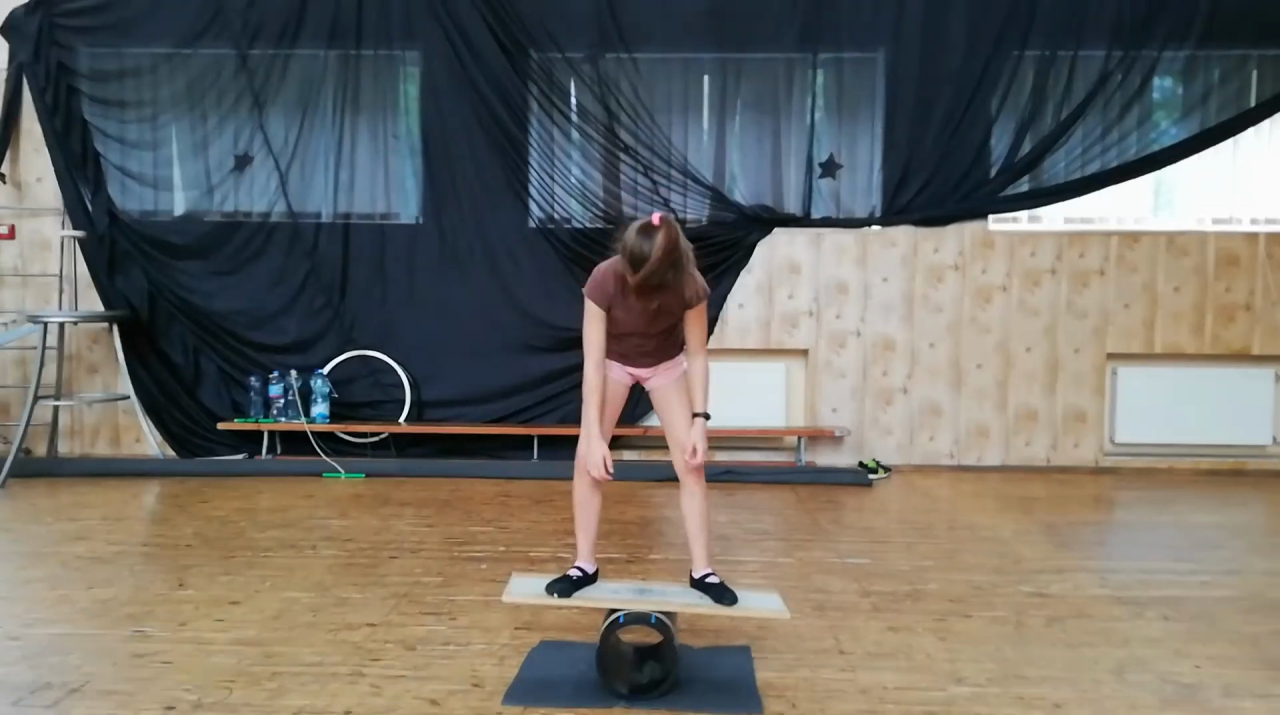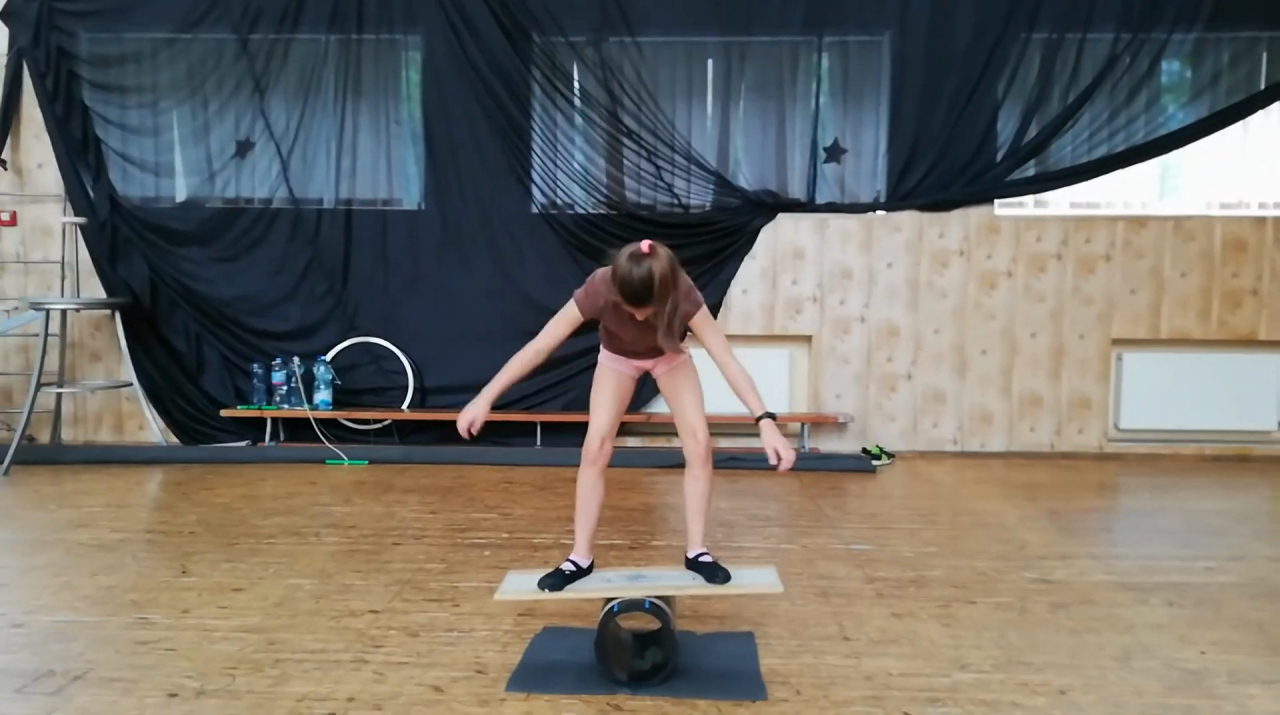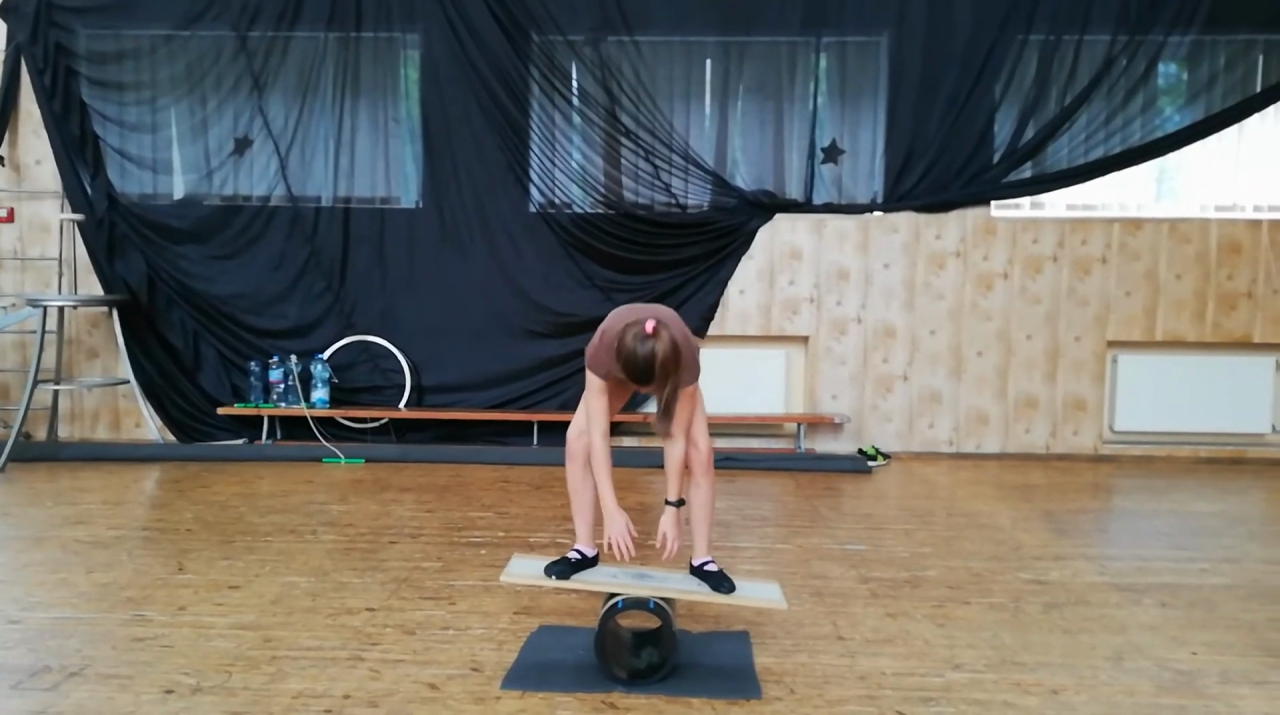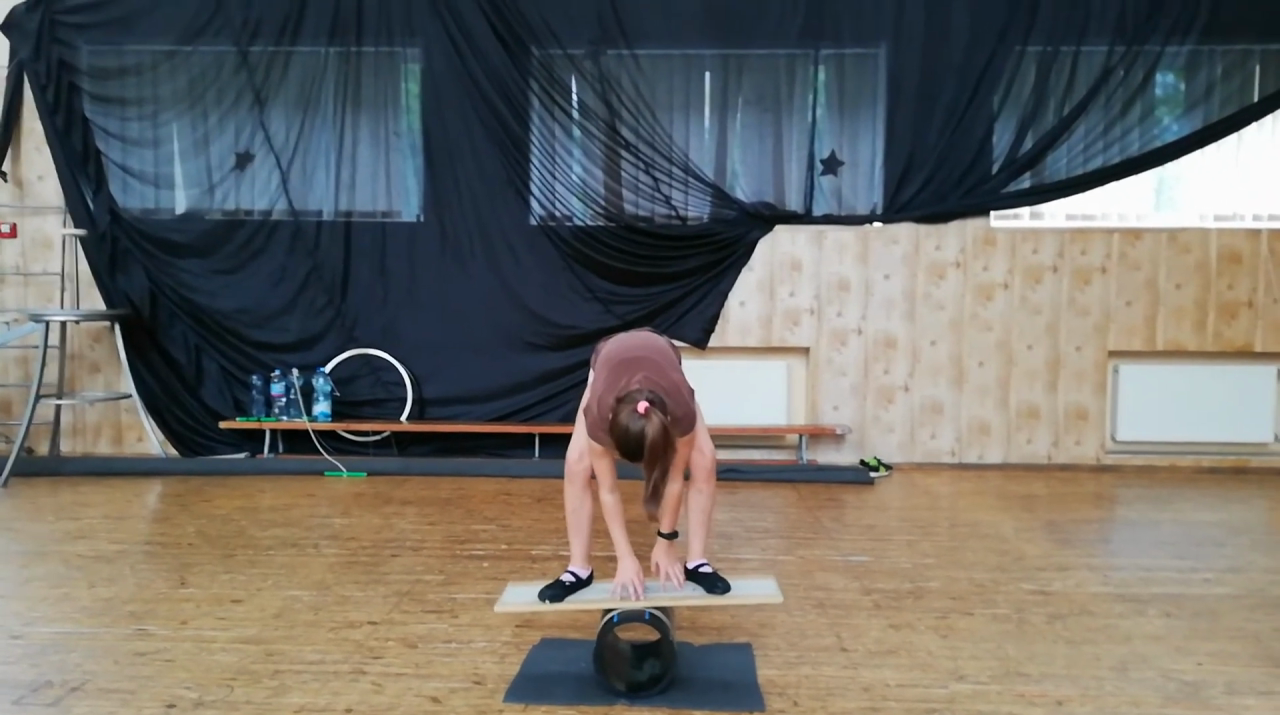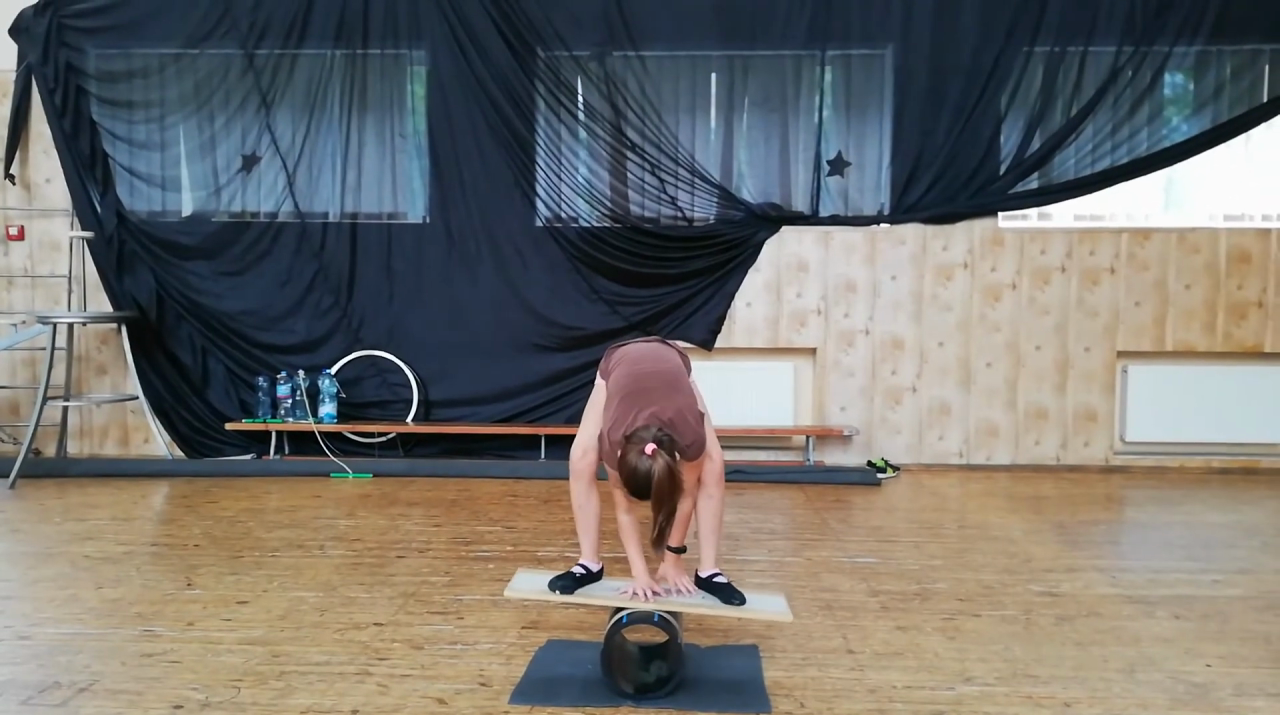
dt=1s
person 1, frame 1
left shoulder: (689, 285)
right shoulder: (603, 281)
left elbow: (696, 354)
right elbow: (593, 363)
left wrist: (699, 418)
right wrist: (593, 437)
left hip: (666, 364)
right hip: (614, 363)
left knee: (690, 461)
right knee: (588, 461)
left ankle: (702, 571)
right ankle: (585, 565)
person 1, frame 2
left shoulder: (681, 292)
right shoulder: (599, 289)
left elbow: (726, 358)
right elbow: (540, 345)
left wrist: (765, 421)
right wrist: (486, 397)
left hip: (669, 355)
right hip: (617, 356)
left knee: (699, 442)
right knee: (595, 447)
left ankle: (697, 552)
right ankle: (580, 558)
person 1, frame 3
left shoulder: (685, 356)
right shoulder: (603, 351)
left elbow: (676, 439)
right elbow: (599, 437)
left wrist: (672, 508)
right wrist: (611, 511)
left hip: (668, 367)
right hip: (620, 364)
left knee: (700, 450)
right knee: (578, 438)
left ankle: (702, 559)
right ankle: (584, 549)
person 1, frame 4
left shoulder: (681, 409)
right shoulder: (599, 412)
left elbow: (674, 479)
right elbow: (607, 490)
left wrist: (665, 542)
right wrist: (625, 558)
left knee: (703, 460)
right knee: (577, 463)
left ankle: (696, 563)
right ankle: (579, 569)
person 1, frame 5
left shoulder: (691, 436)
right shoulder: (614, 439)
left elbow: (686, 497)
right elbow: (624, 511)
left wrist: (673, 558)
right wrist: (640, 573)
left hip: (671, 362)
right hip: (617, 364)
left knee: (712, 465)
right knee: (582, 460)
left ankle: (708, 571)
right ankle: (589, 565)
